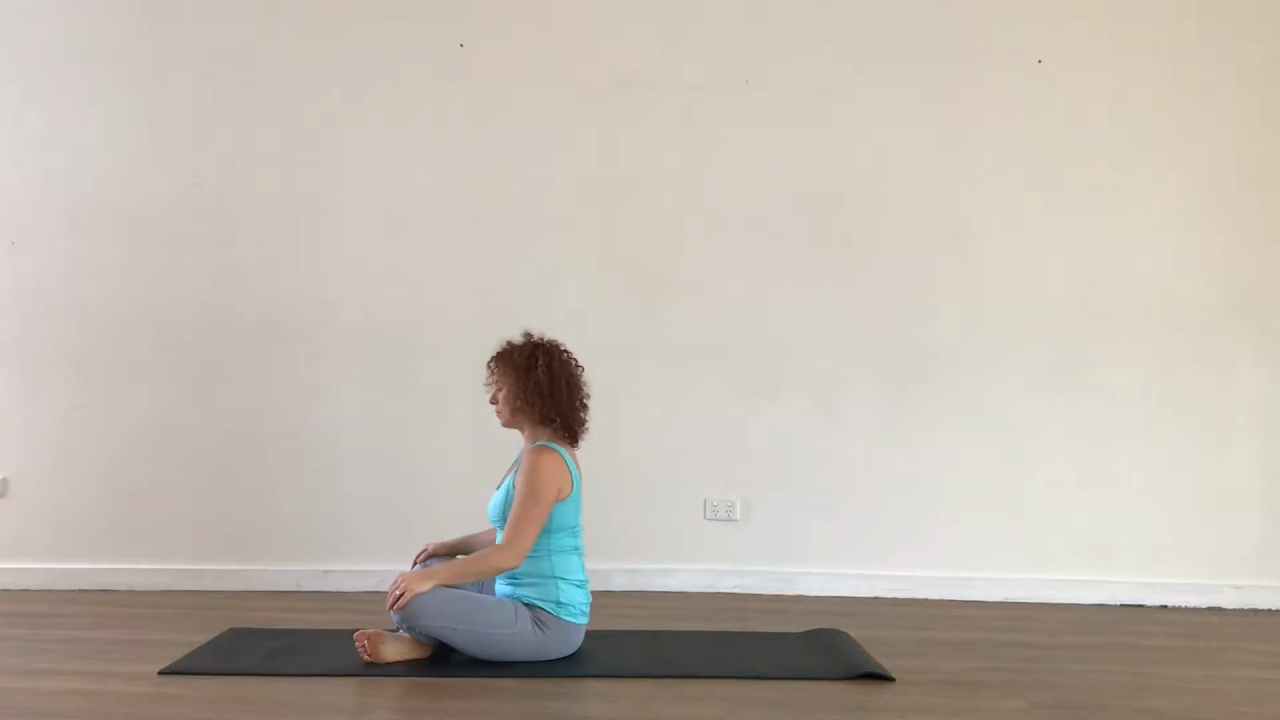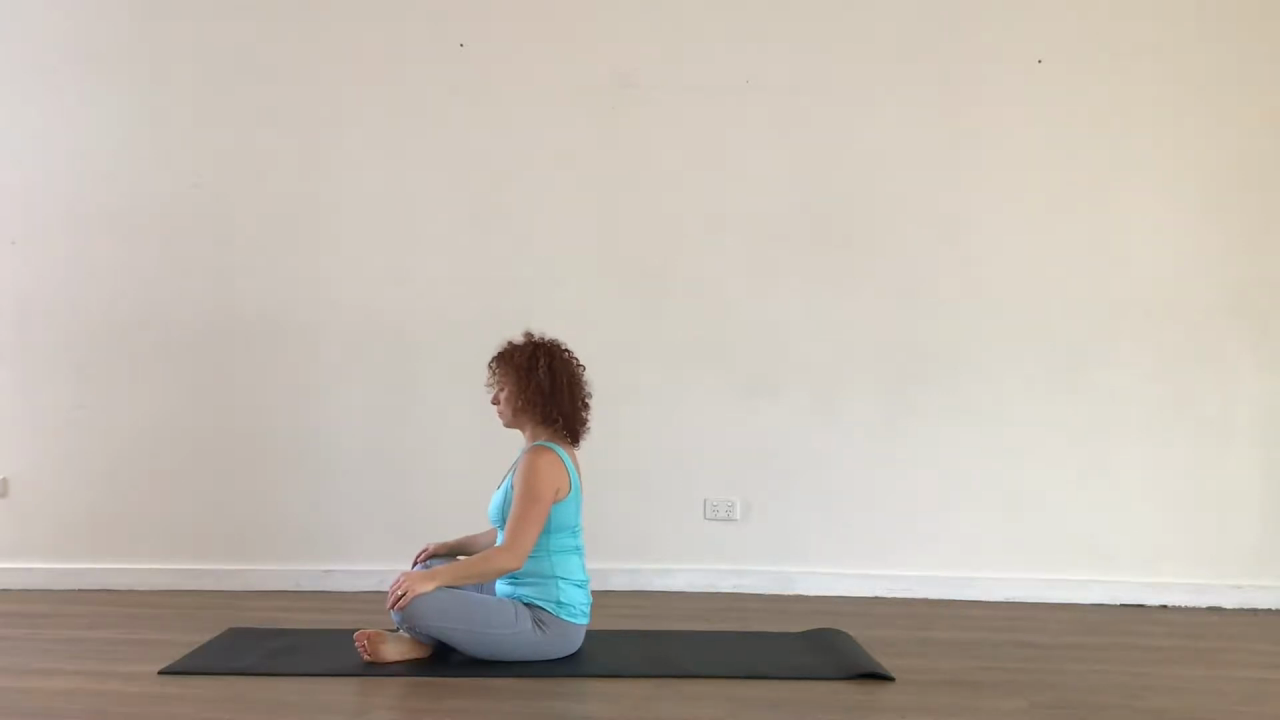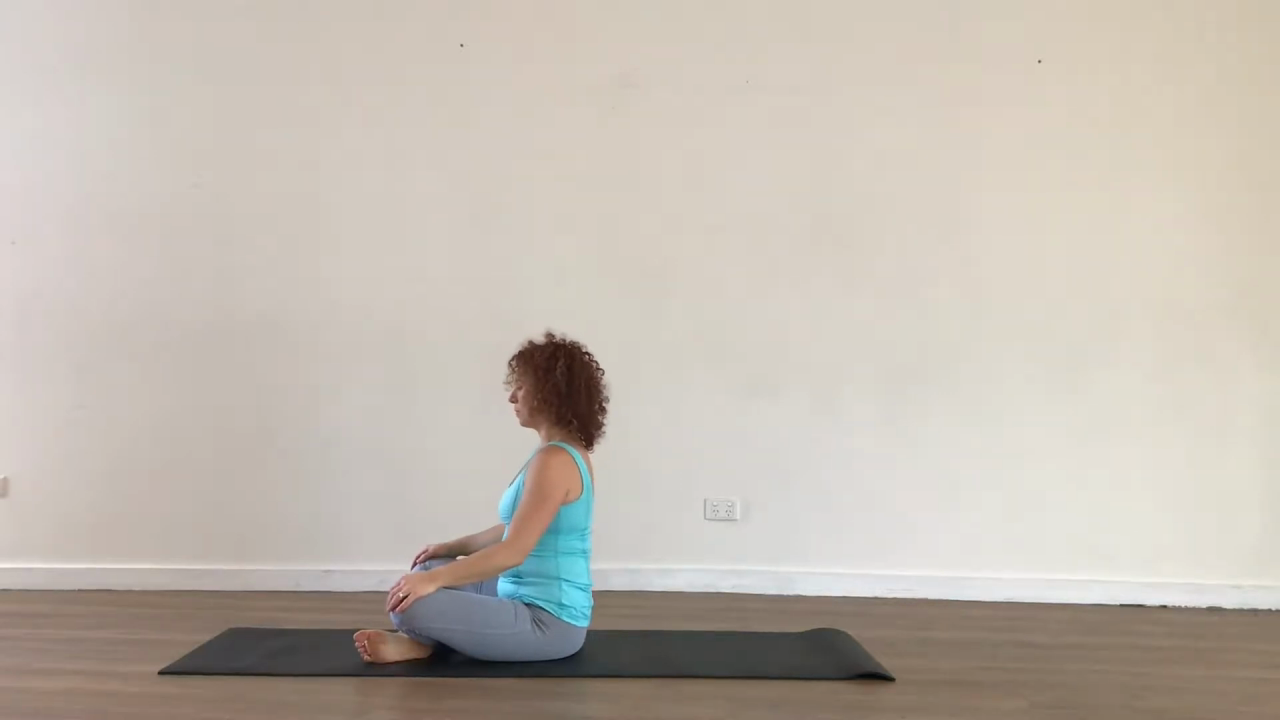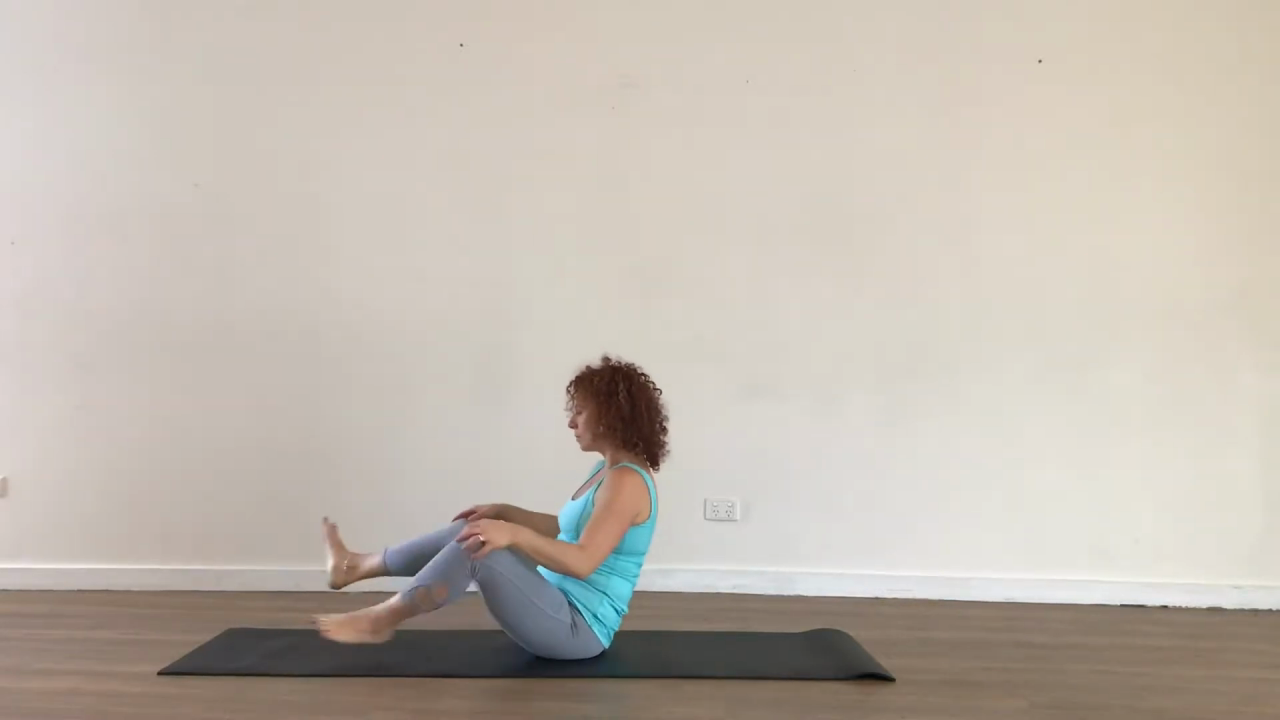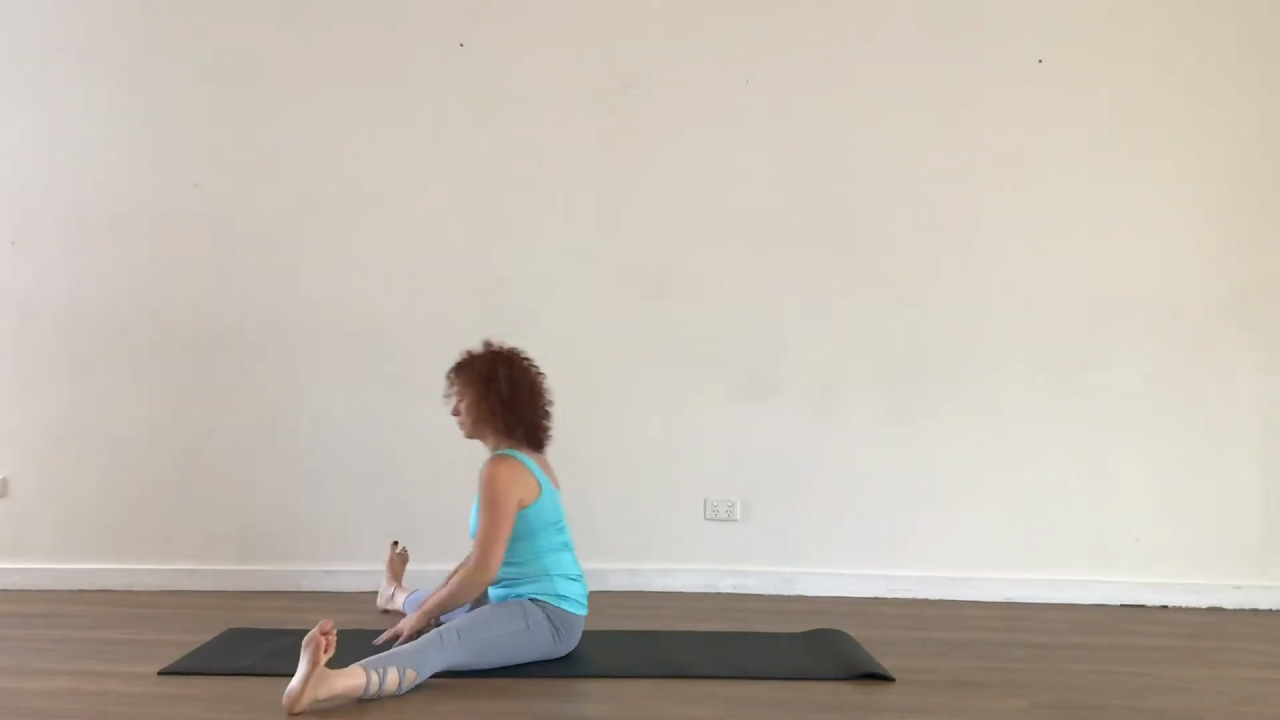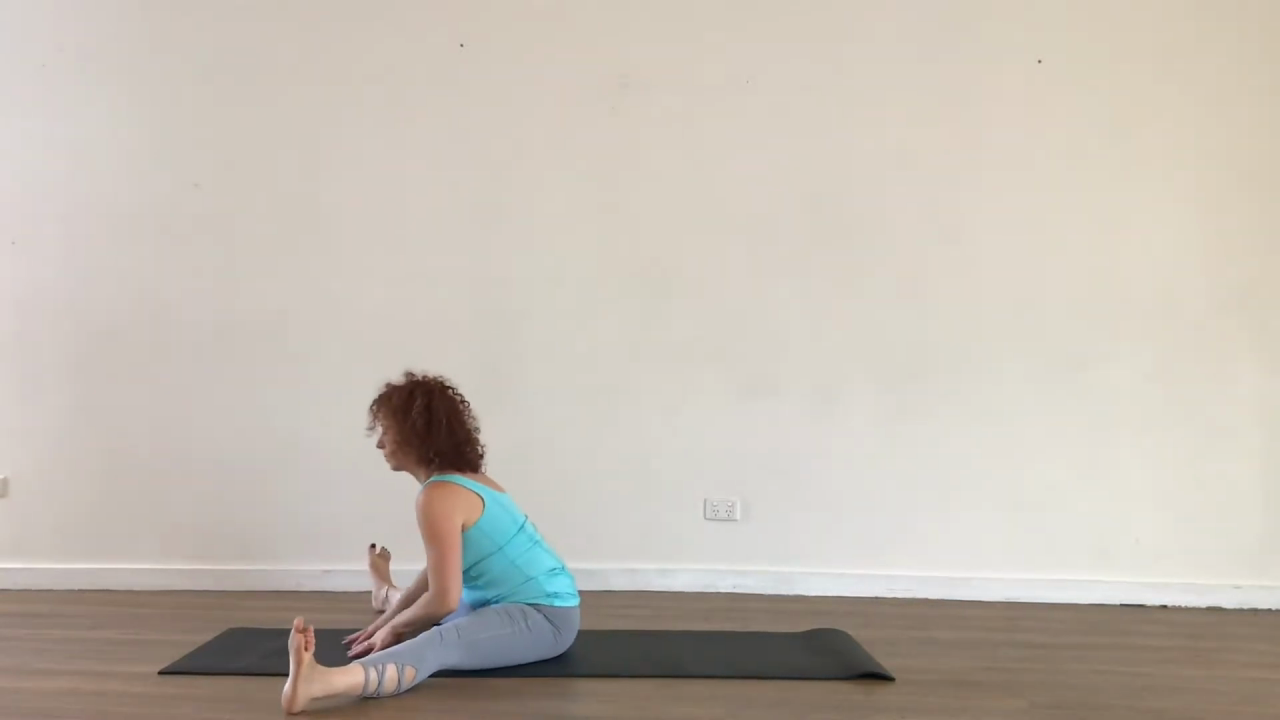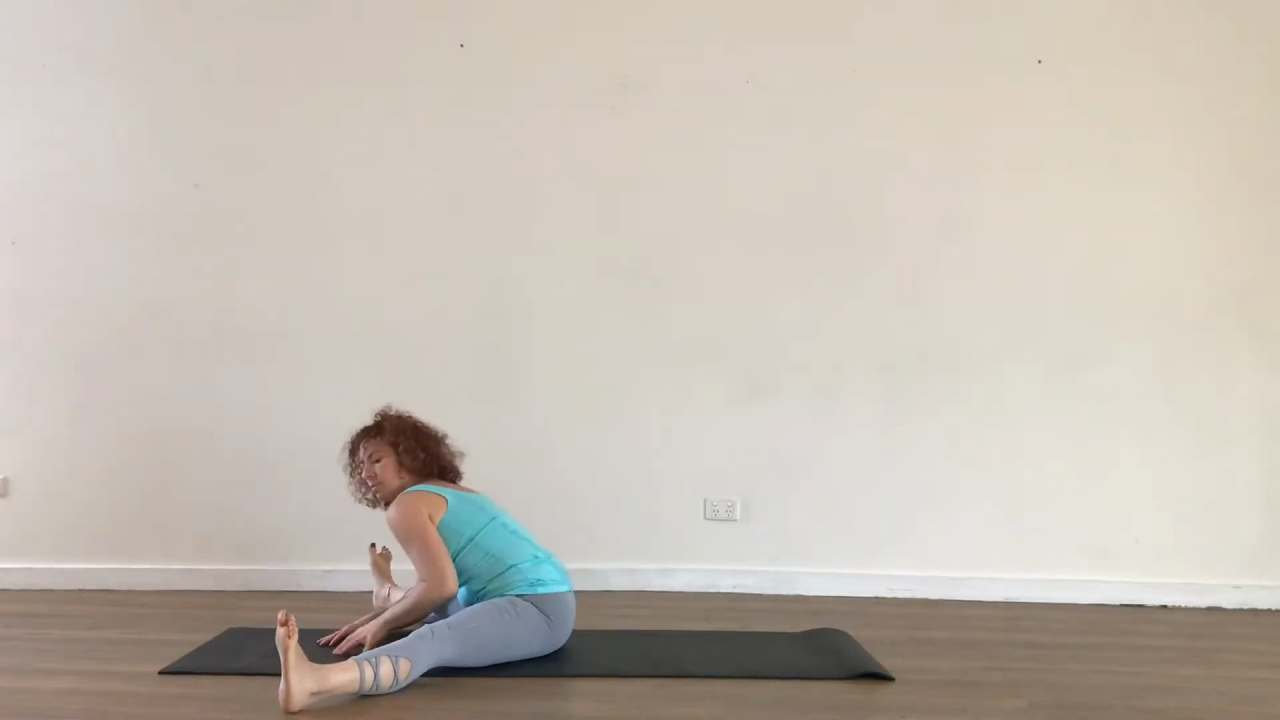
dt=0.7s
person 1, frame 1
left shoulder: (543, 461)
right shoulder: (547, 452)
left elbow: (510, 554)
right elbow: (512, 534)
left wrist: (432, 577)
right wrist: (451, 546)
left hip: (547, 623)
right hip: (531, 601)
left knee: (412, 600)
right knee: (429, 565)
left ankle: (420, 642)
person 1, frame 2
left shoulder: (541, 460)
right shoulder: (551, 452)
left elbow: (511, 556)
right elbow: (513, 535)
left wrist: (433, 579)
right wrist: (451, 547)
left hip: (546, 622)
right hip: (531, 601)
left knee: (411, 600)
right knee: (430, 566)
left ankle: (419, 641)
person 1, frame 3
left shoulder: (554, 461)
right shoulder: (564, 453)
left elbow: (513, 552)
right elbow: (515, 529)
left wrist: (435, 580)
right wrist: (452, 547)
left hip: (547, 624)
right hip: (534, 604)
left knee: (411, 603)
right knee: (429, 566)
left ankle: (418, 642)
person 1, frame 4
left shoulder: (626, 482)
right shoulder: (610, 470)
left elbow: (583, 561)
right elbow: (566, 530)
left wrist: (513, 533)
right wrist: (504, 512)
left hip: (576, 630)
right hip: (562, 610)
left knee: (478, 548)
right knee: (468, 533)
left ankle: (382, 619)
right ankle: (355, 566)
person 1, frame 5
left shoulder: (501, 471)
right shoulder: (522, 458)
left elbow: (482, 570)
right elbow: (488, 555)
left wrist: (424, 614)
right wrist: (429, 605)
left hip: (549, 618)
right hip: (530, 601)
left knee: (442, 645)
right knee: (447, 600)
left ankle: (325, 685)
right ankle: (397, 595)
person 1, frame 6
left shoulder: (438, 497)
right shoulder: (465, 480)
left elbow: (443, 601)
right elbow: (439, 578)
left wrist: (393, 627)
right wrist: (392, 616)
left hip: (544, 618)
right hip: (527, 603)
left knee: (437, 645)
left ankle: (319, 683)
right ankle: (390, 594)
person 1, frame 7
left shoulder: (406, 507)
right shoulder: (448, 494)
left elbow: (441, 587)
right elbow: (437, 587)
left wrist: (380, 624)
right wrist: (372, 621)
left hip: (537, 610)
right hip: (543, 600)
left knee: (432, 643)
left ankle: (315, 683)
right ankle: (392, 594)
